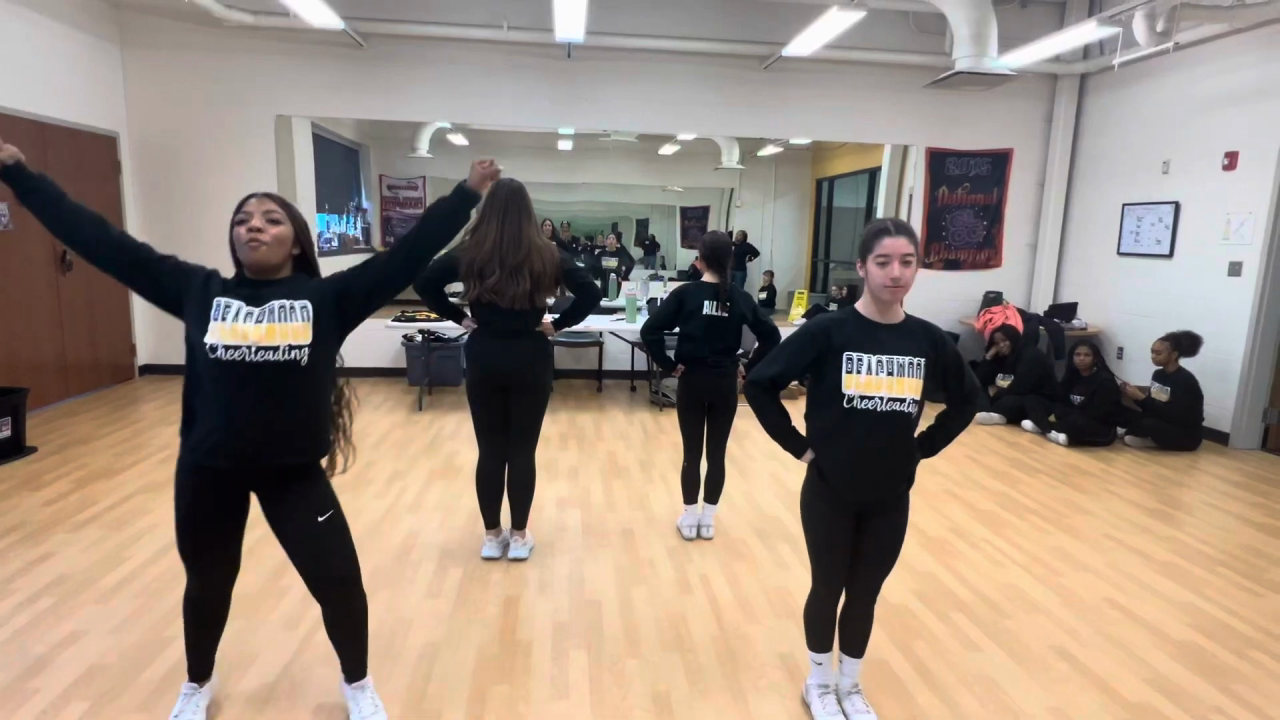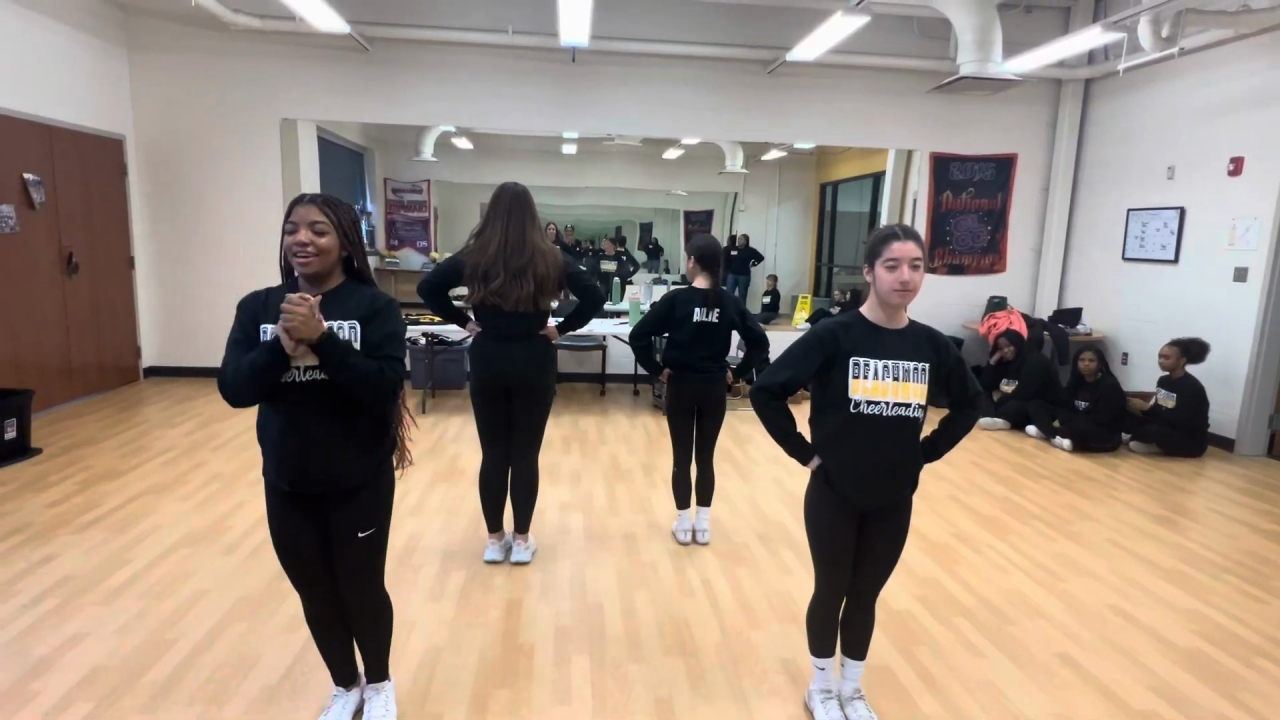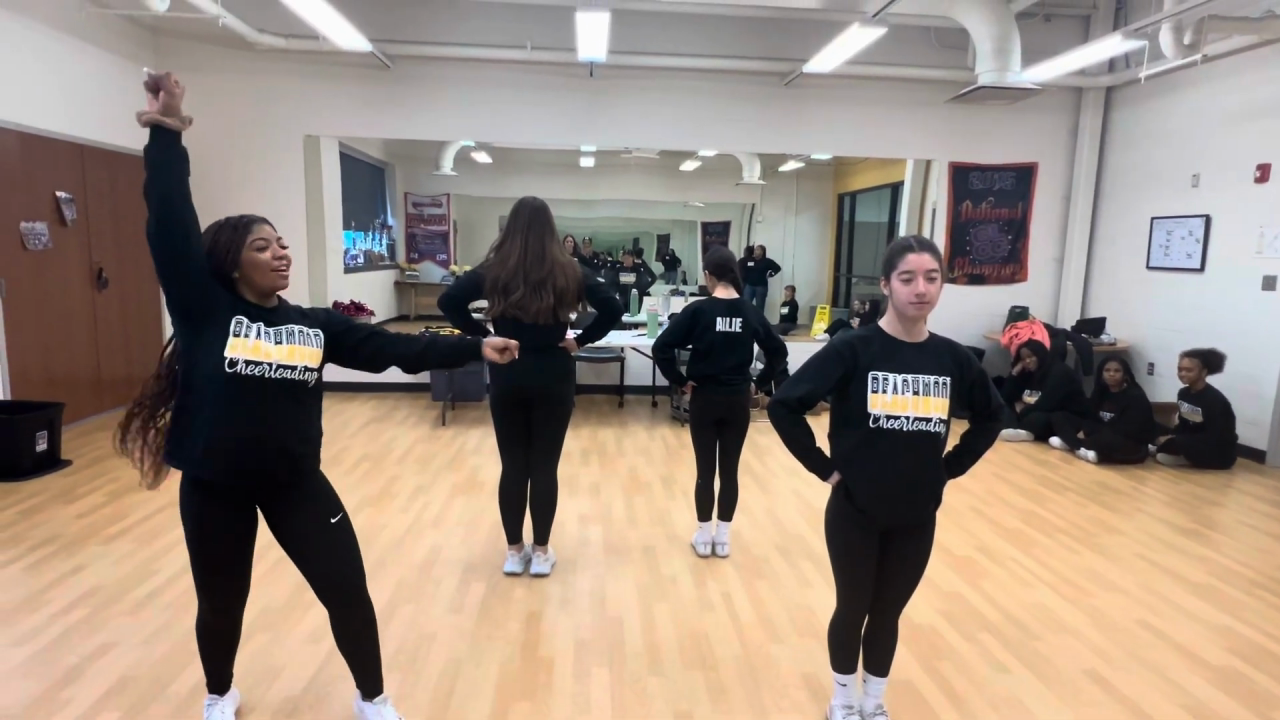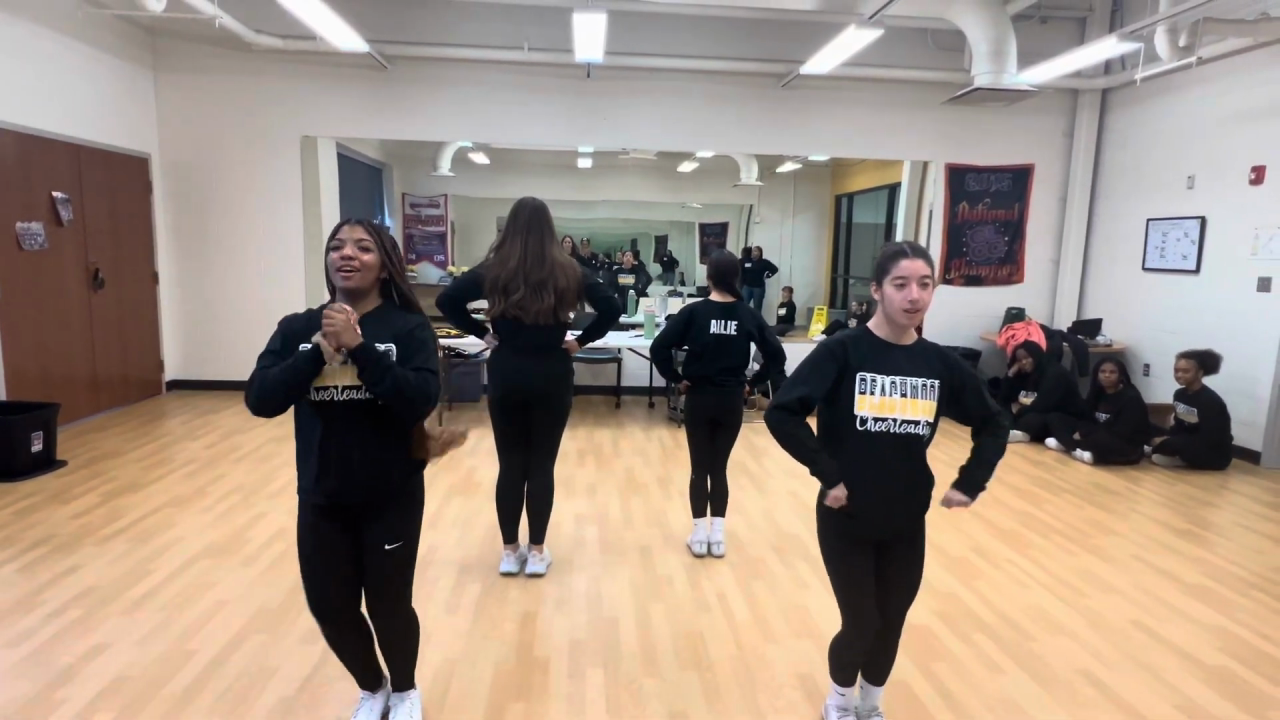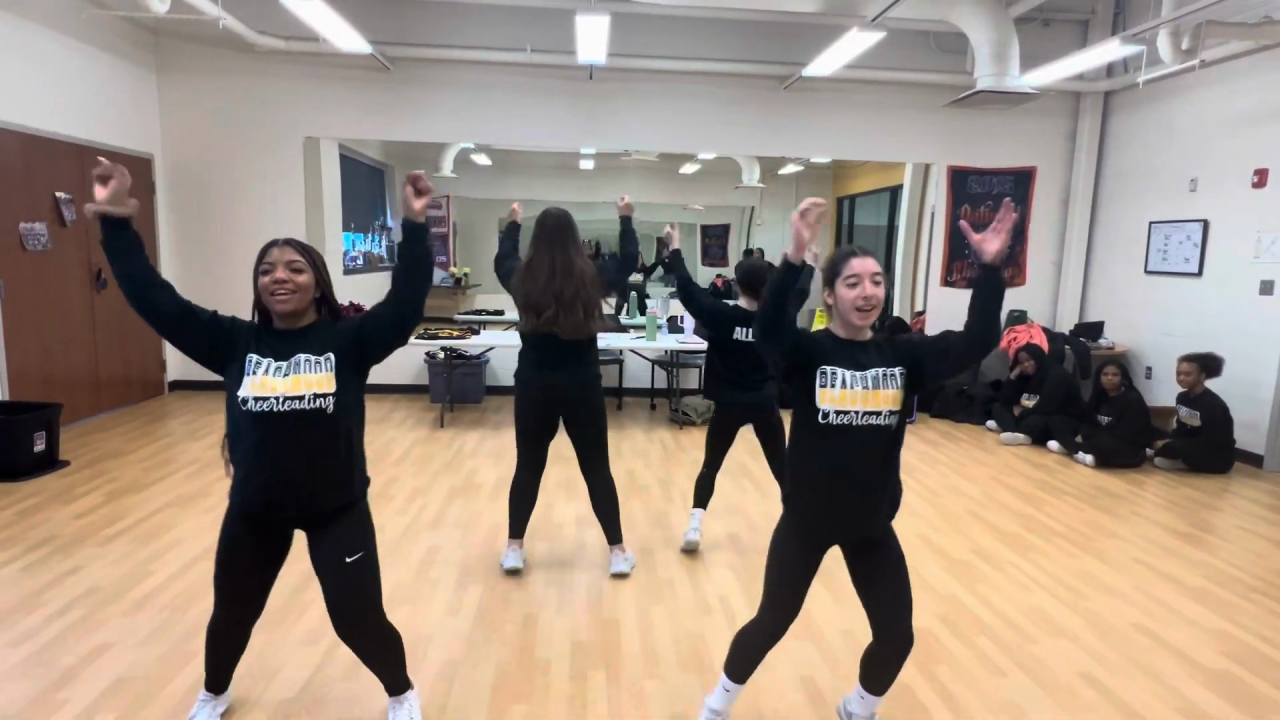
dt=1s
person 1, frame 1
left shoulder: (328, 298)
right shoulder: (199, 291)
left elbow: (409, 254)
right elbow: (106, 243)
left wrist: (467, 193)
left hip: (295, 471)
right hip: (209, 469)
left knee: (340, 583)
right knee: (207, 586)
person 1, frame 2
left shoulder: (375, 307)
right shoulder: (257, 308)
left elbow: (384, 388)
right elbow: (234, 389)
left wrist: (320, 338)
right wrist: (282, 346)
left hip: (360, 480)
right hip: (287, 482)
left knee: (361, 589)
right knee: (315, 593)
person 1, frame 3
left shoulder: (317, 325)
right shoulder: (205, 310)
left elbow: (395, 348)
right elbow: (170, 226)
left wrist: (474, 347)
right wrist: (166, 135)
left hip: (297, 484)
right hip: (214, 486)
left knee: (347, 591)
right knee: (220, 604)
person 1, frame 4
left shoulder: (407, 328)
right shoulder: (297, 328)
left elbow: (421, 399)
right elbow: (260, 399)
left wrist: (359, 348)
right wrist: (318, 352)
left hip: (393, 494)
right hip: (322, 496)
left knee: (388, 603)
right knee: (331, 608)
person 1, frame 5
left shoulder: (348, 342)
right shoulder: (235, 342)
left elbow: (406, 302)
right elbow: (154, 299)
left wrist: (415, 226)
right wrist: (116, 222)
left hip: (338, 510)
right hip: (256, 510)
left knee: (360, 621)
right knee: (232, 613)
person 2, frame 1
left shoulder: (928, 339)
right shoulder: (827, 331)
left elbow: (967, 398)
right elbow: (759, 384)
left wrist: (923, 447)
right wrist: (799, 444)
left hip: (891, 496)
right hip: (829, 491)
left knee: (865, 594)
right knee: (828, 589)
person 2, frame 2
left shoulder: (931, 344)
right shoulder: (834, 335)
left elbow: (969, 403)
right elbow: (765, 391)
left wrist: (928, 452)
right wrist: (805, 451)
left hip: (894, 500)
right hip: (834, 495)
left knee: (866, 596)
right knee: (830, 592)
person 2, frame 3
left shoulder: (953, 357)
right shoulder: (852, 349)
left elbow: (990, 417)
right elbow: (783, 406)
left wrist: (949, 468)
right wrist: (824, 467)
left hip: (917, 517)
right hip: (855, 512)
left knee: (888, 612)
right knee: (853, 609)
person 2, frame 4
left shoulder: (941, 364)
right shoulder: (842, 351)
left elbow: (992, 425)
right elbow: (781, 413)
left wrist: (970, 483)
right wrist: (829, 474)
left hip: (906, 522)
right hip: (846, 519)
left knee: (889, 627)
right knee: (861, 627)
person 2, frame 5
left shoulder: (903, 356)
right shoulder: (805, 351)
left elbow: (976, 343)
right elbow: (771, 327)
left wrist: (989, 268)
right wrist: (795, 256)
left hip: (871, 522)
right hip: (806, 517)
left knee: (897, 635)
right knee: (771, 624)
person 3, frame 1
left shoulder: (469, 254)
right shoulder: (545, 256)
left elbow: (423, 283)
right elbow: (591, 293)
left wrist: (459, 317)
right wrist: (558, 323)
left hip: (483, 359)
right hip: (530, 360)
left knee: (489, 450)
right knee: (522, 451)
left ankle: (492, 535)
right ankle: (518, 536)
person 3, frame 2
left shoulder: (473, 257)
right shoulder: (549, 259)
left elbow: (428, 288)
right elbow: (594, 297)
left wrist: (463, 321)
right wrist: (562, 328)
left hip: (487, 362)
right hip: (533, 363)
left knee: (493, 453)
right knee: (525, 454)
left ankle: (494, 539)
right ankle: (521, 540)
person 3, frame 3
left shoulder: (493, 271)
right shoulder: (568, 272)
left elbow: (448, 301)
right elbow: (613, 308)
left wrist: (483, 334)
right wrist: (581, 339)
left hip: (507, 375)
right hip: (553, 375)
left knee: (513, 465)
right knee: (545, 466)
left ankle: (514, 550)
right ankle: (541, 552)
person 3, frame 4
left shoulder: (493, 270)
right shoulder: (567, 271)
left elbow: (446, 300)
right elbow: (611, 307)
left wrist: (482, 333)
right wrist: (582, 339)
left hip: (505, 376)
right hip: (551, 376)
left knee: (510, 465)
right knee: (542, 465)
left ankle: (510, 551)
right ankle: (536, 552)
person 3, frame 5
left shoulder: (523, 279)
right shoulder: (591, 278)
left elbow: (502, 260)
right elbow: (628, 262)
left wrist: (512, 225)
right wrist: (626, 219)
left hip: (535, 386)
right hip: (582, 385)
left knee: (528, 467)
right knee: (597, 469)
left ankle: (513, 548)
right ankle: (617, 551)
person 4, frame 1
left shoulder: (685, 293)
right shoulder: (740, 298)
left elbow: (650, 331)
right elbow: (771, 336)
left wrist: (669, 365)
right wrist: (749, 368)
left hip: (692, 380)
right hip: (726, 382)
left knee: (691, 452)
right knee: (717, 453)
left ankle: (689, 518)
right ankle: (708, 519)
person 4, frame 2
left shoulder: (677, 299)
right shoulder: (730, 302)
left elbow: (638, 335)
right elbow: (760, 342)
left wrist: (656, 369)
right wrist: (736, 373)
left hip: (681, 385)
right hip: (715, 388)
left knee: (681, 457)
right knee: (705, 457)
left ankle: (684, 523)
right ankle: (703, 524)
person 4, frame 3
left shoulder: (698, 311)
right shoulder: (750, 312)
left elbow: (661, 348)
right elbow: (778, 351)
left wrist: (680, 381)
right wrist: (759, 382)
left hip: (704, 398)
right hip: (739, 400)
left knee: (706, 470)
right knee: (730, 470)
left ankle: (704, 536)
right ankle: (723, 536)
person 4, frame 4
left shoulder: (693, 313)
right shoulder: (749, 315)
left elbow: (659, 349)
right elbow: (776, 356)
left wrist: (676, 379)
right wrist: (752, 382)
left hip: (698, 399)
right hip: (732, 401)
left knee: (699, 469)
right knee: (719, 468)
left ankle: (700, 535)
right ankle: (717, 535)
person 4, frame 5
left shoulder: (721, 315)
left elbow: (688, 289)
left wrist: (675, 249)
left hip: (728, 404)
right hip: (764, 403)
left knee: (710, 466)
right knee: (780, 466)
left ankle: (694, 527)
